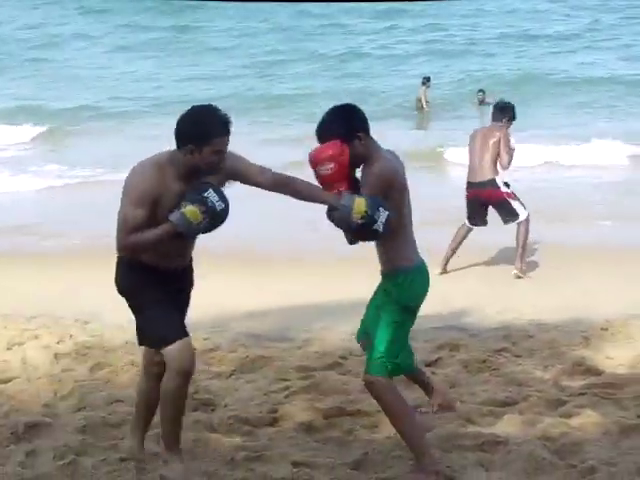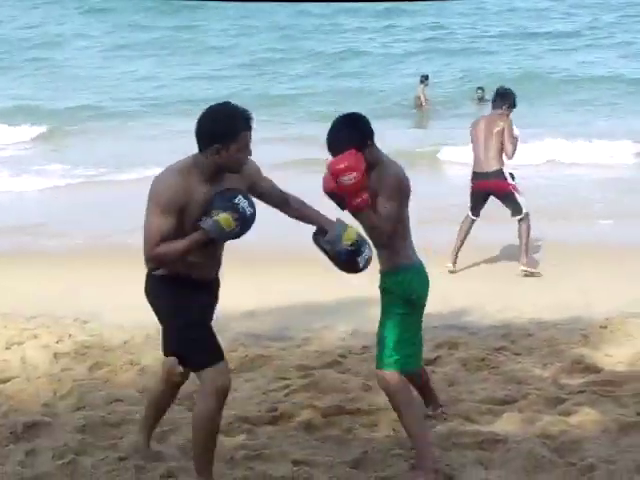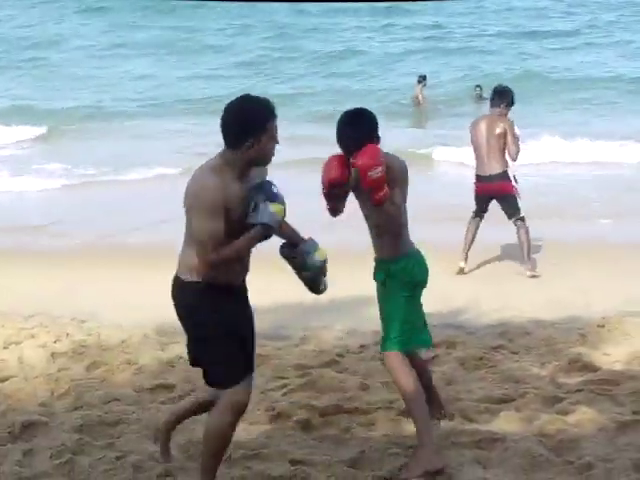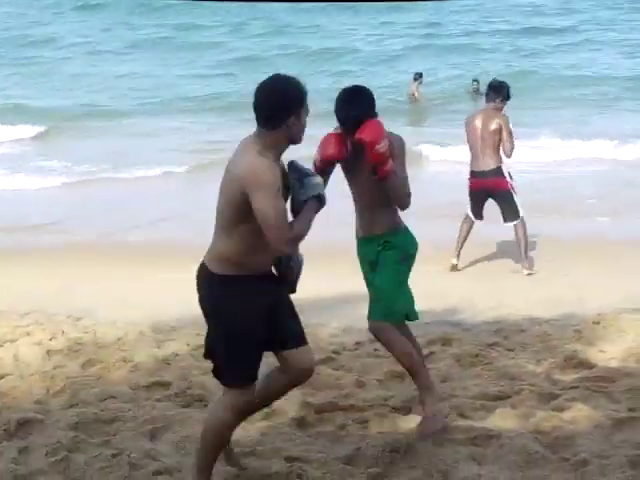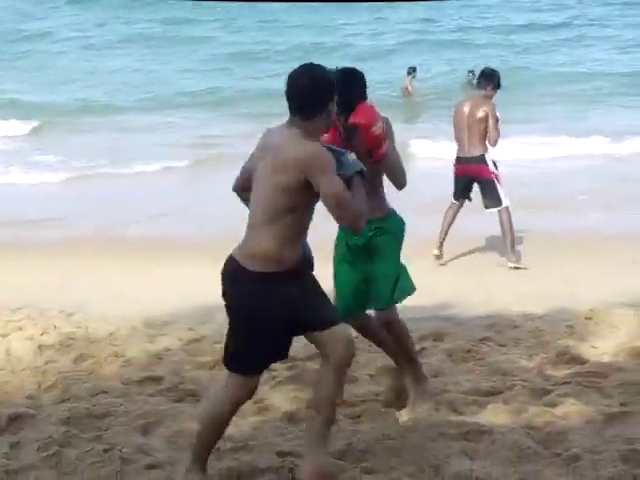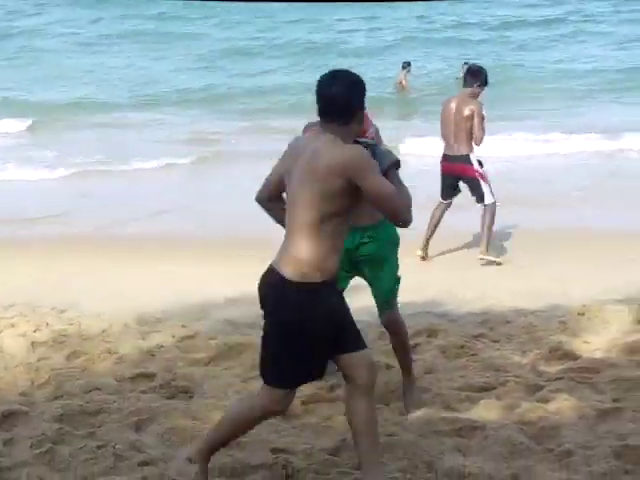
dt=0.1s
person 1, frame 1
left shoulder: (223, 165)
right shoulder: (147, 176)
left elbow: (278, 181)
right elbow: (124, 245)
left wrist: (335, 198)
right wrist: (177, 221)
left hip: (179, 272)
right hip: (142, 273)
left knee: (157, 361)
right knee: (182, 356)
left ankle: (137, 440)
right ankle: (171, 450)
person 1, frame 2
left shoulder: (241, 172)
right shoulder: (171, 184)
left elbow: (284, 200)
right elbow: (152, 256)
left wrist: (330, 226)
right wrist: (206, 233)
left hip: (204, 283)
right hip: (170, 286)
left knee: (177, 369)
right knee: (217, 382)
left ankle: (143, 440)
person 1, frame 3
left shoulder: (251, 172)
right shoulder: (208, 186)
left elbow: (269, 214)
right elbow: (210, 260)
left wrist: (300, 241)
right wrist: (256, 230)
left hip: (232, 291)
right hip: (203, 295)
left knee: (230, 390)
right knee: (235, 397)
left ankle: (169, 424)
person 1, frame 4
left shoulder: (261, 151)
right shoulder: (258, 169)
right elbow: (282, 244)
right wrist: (312, 206)
left hip: (260, 278)
right hip: (226, 286)
left knee: (302, 365)
right knee: (237, 397)
left ankle: (224, 428)
person 1, frame 5
left shoulder: (273, 136)
right shoulder: (313, 154)
left elbow: (242, 186)
right elbow: (354, 222)
right wrist: (355, 178)
left hip: (285, 274)
right hip: (254, 280)
left knee: (341, 348)
right knee: (242, 383)
person 1, frame 6
left shoulder: (302, 145)
right shoulder: (353, 157)
left elbow: (265, 197)
right elbow: (403, 216)
right wrist: (389, 172)
left hip: (314, 285)
right hip: (296, 293)
left knee: (363, 373)
right knee: (275, 398)
person 2, frame 1
left shoulder: (383, 171)
right shoulder: (384, 162)
left elbow: (355, 231)
right elbow: (363, 220)
left wrist: (334, 183)
right wrist: (334, 183)
left hip: (402, 279)
right hip: (404, 274)
left knee: (377, 379)
right knee: (370, 341)
right ankle: (435, 393)
person 2, frame 2
left shoulder: (390, 175)
right shoulder: (372, 172)
left elbow: (383, 234)
right elbow: (367, 220)
left wrist: (355, 195)
right wrist: (343, 194)
left hip: (403, 278)
right hip: (399, 275)
left knee: (389, 375)
right knee: (400, 355)
right ankle: (431, 401)
person 2, frame 3
left shoulder: (394, 167)
right shoulder: (347, 166)
left elbow: (398, 227)
right elbow: (334, 211)
left wrist: (378, 188)
right wrist: (333, 188)
left hip: (404, 267)
right hip: (384, 267)
left knee: (393, 355)
right knee: (405, 348)
right ankle: (435, 407)
person 2, frame 4
left shoulder: (393, 143)
right shoulder: (342, 142)
left elbow: (403, 201)
left wrist: (383, 162)
right wrist: (322, 163)
left hip: (394, 241)
right hip: (366, 243)
left knee: (381, 324)
right knee: (393, 320)
left ankle: (430, 403)
right ankle: (425, 385)
person 2, frame 5
left shoulder: (381, 125)
right shoulder: (325, 126)
left elbow: (400, 182)
left wrist: (376, 143)
left hip: (382, 225)
right hip: (348, 230)
left knee: (382, 309)
right knee: (347, 311)
left ankle: (416, 376)
right ankle: (402, 361)
person 2, frame 6
left shoulder: (368, 134)
right shoulder: (313, 133)
left wrist: (372, 148)
left hip: (375, 234)
left knee: (388, 313)
left ankle: (409, 382)
person 3, frame 1
left shoulder: (475, 133)
right shoulder: (502, 132)
right elbow: (504, 164)
right wrist: (511, 151)
left hip: (472, 187)
right hip: (492, 185)
left knee: (469, 224)
right knee: (523, 218)
left ankle: (444, 264)
right ankle: (519, 266)
person 3, frame 2
left shoulder: (476, 123)
right shoulder: (505, 122)
right elbow: (509, 154)
right wrist: (514, 139)
left hip: (477, 178)
right hip: (498, 177)
left knee: (471, 216)
right knee: (523, 216)
left ankle: (453, 260)
right ankle: (525, 262)
person 3, frame 3
left shoulder: (474, 124)
right shoulder: (506, 123)
right elbow: (513, 156)
right wrist: (516, 140)
left hip: (481, 180)
right hip: (502, 179)
left knee: (476, 218)
right knee: (519, 221)
left ankle: (463, 261)
right ankle: (529, 266)
person 3, frame 4
left shoulder: (470, 119)
right shoulder: (501, 119)
right elbow: (508, 152)
right wrist: (510, 136)
left hip: (475, 176)
right hip: (496, 175)
left knee: (471, 217)
right knee: (517, 219)
left ankle: (456, 257)
right ankle: (525, 264)
person 3, frame 5
left shoulder: (459, 106)
right shoulder: (489, 106)
right elbow: (493, 141)
right wrist: (497, 124)
left hip: (461, 162)
right hip: (481, 162)
left knee: (456, 203)
right knee: (503, 207)
left ankle: (439, 247)
right ankle: (511, 257)
person 3, frame 6
left shoulder: (447, 104)
right shoulder: (475, 105)
right elbow: (478, 140)
right wrist: (481, 122)
left hip: (447, 160)
right hip: (466, 161)
left knee: (444, 202)
right knee: (489, 203)
left ankle: (424, 247)
right ankle: (484, 249)
